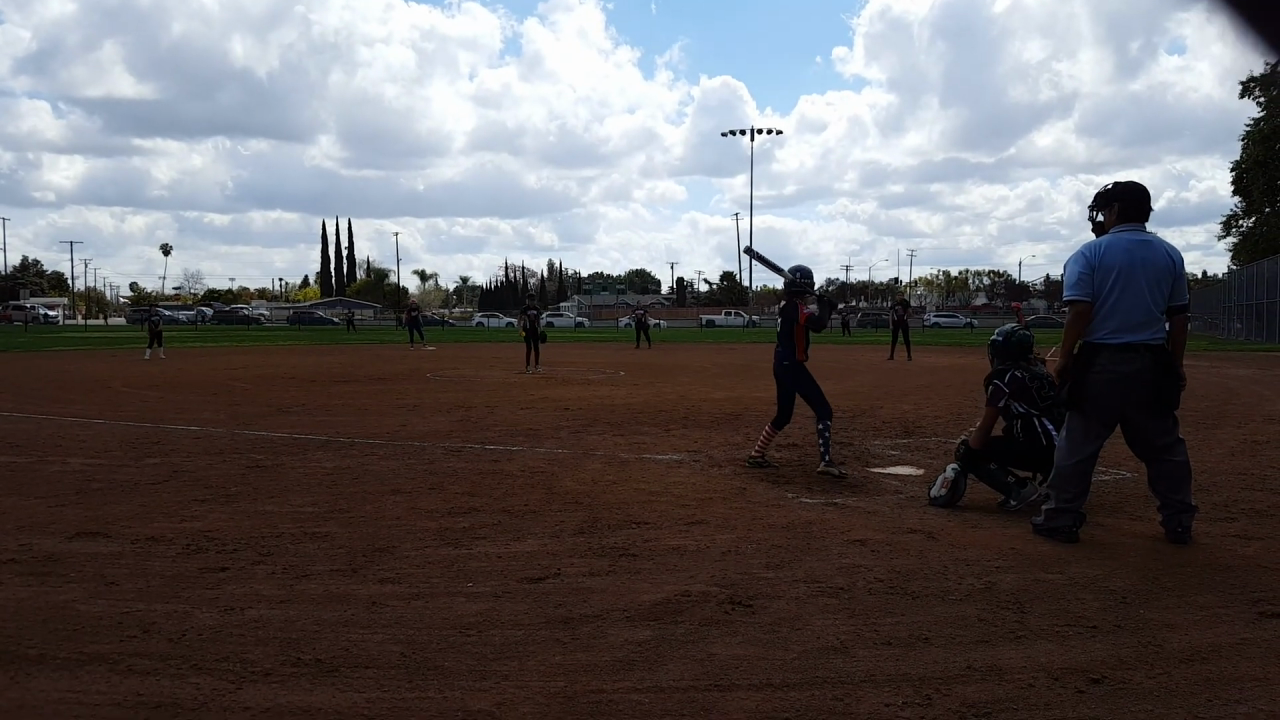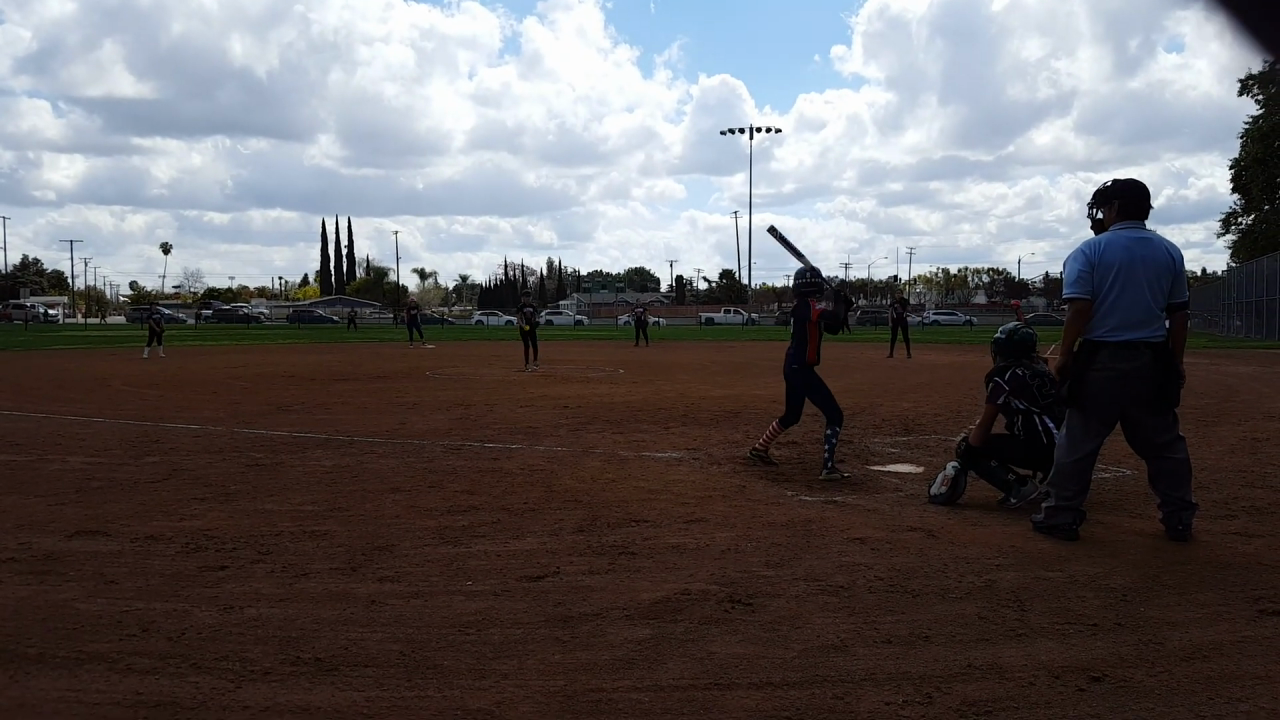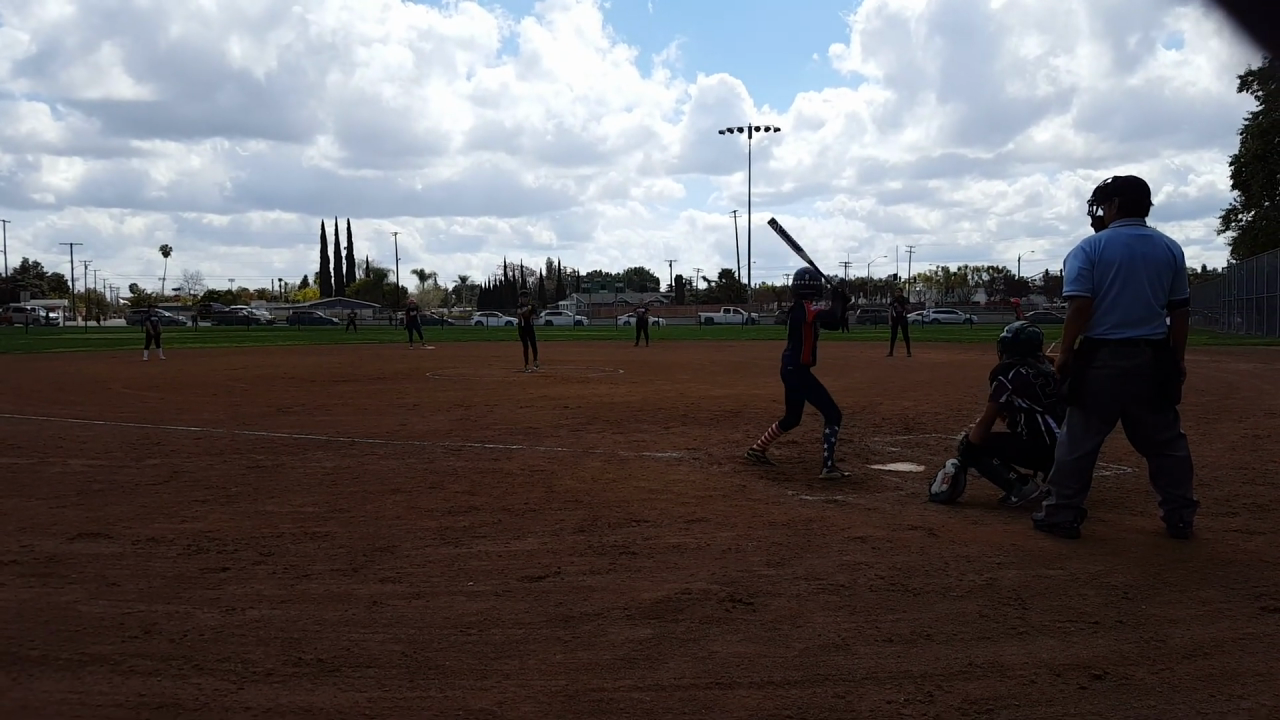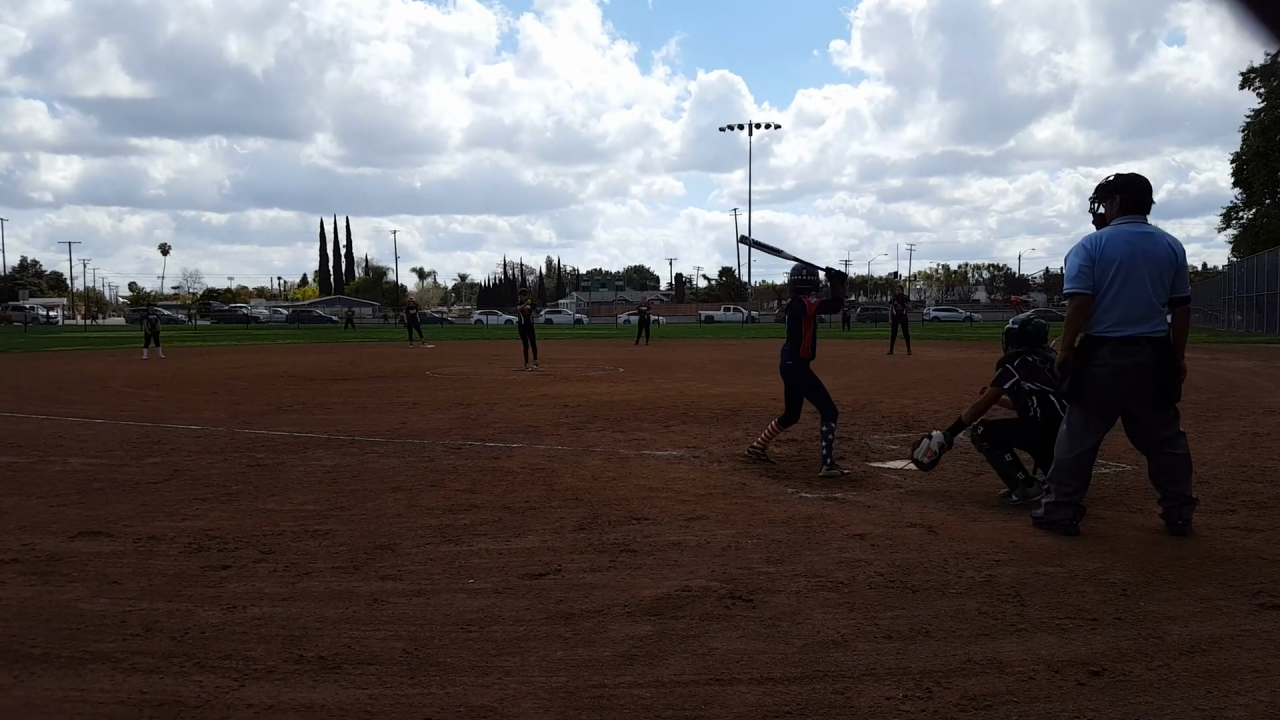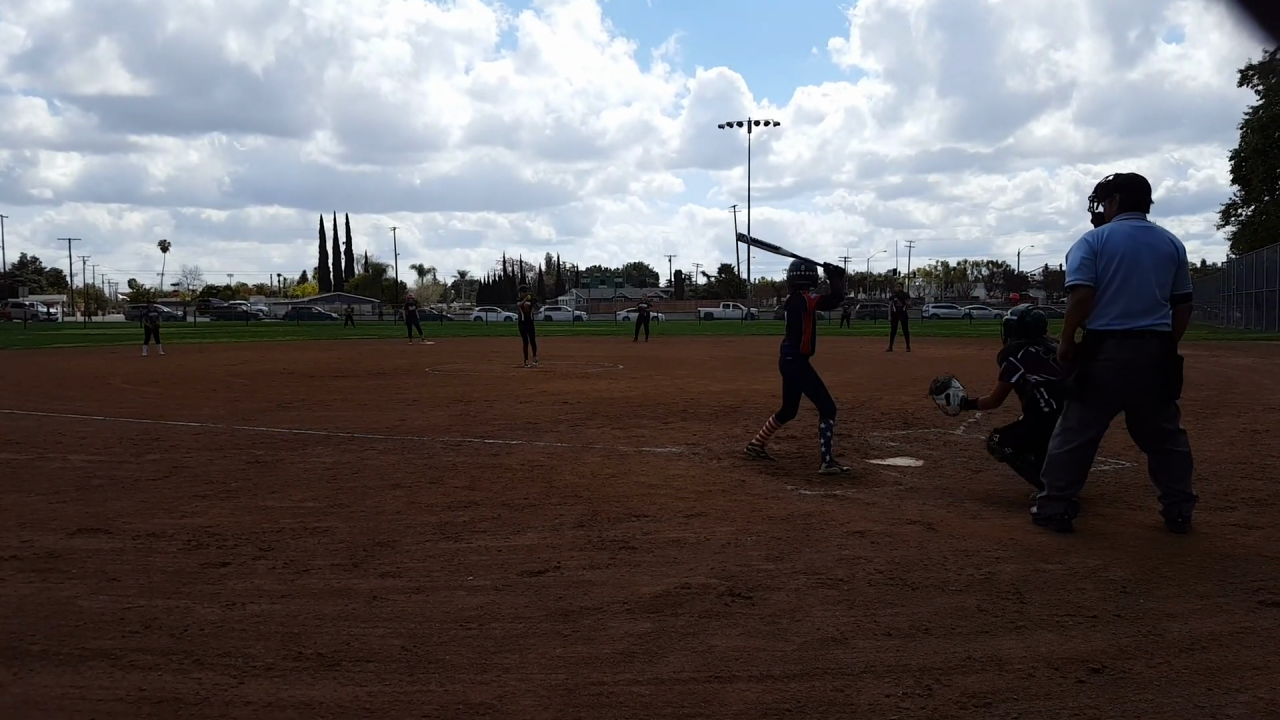
dt=0.3s
person 1, frame 1
left shoulder: (1091, 252)
right shoulder: (1170, 255)
left elbow: (1079, 311)
right elbow: (1178, 316)
left wrist: (1065, 358)
right wrist: (1176, 364)
left hip: (1101, 363)
right hip: (1152, 364)
left knee: (1078, 443)
right knee: (1164, 445)
left ankle: (1062, 519)
right ankle: (1179, 522)
person 1, frame 2
left shoulder: (1091, 249)
right shoulder: (1170, 252)
left elbow: (1079, 309)
right elbow: (1179, 314)
left wrist: (1065, 356)
right wrist: (1176, 361)
left hip: (1100, 361)
right hip: (1152, 361)
left knee: (1078, 440)
right knee: (1164, 442)
left ankle: (1062, 516)
right ankle: (1179, 519)
person 1, frame 3
left shoulder: (1091, 247)
right shoulder: (1170, 249)
left elbow: (1079, 307)
right elbow: (1179, 311)
left wrist: (1065, 353)
right wrist: (1177, 359)
left hip: (1101, 358)
right hip: (1153, 359)
left knee: (1079, 438)
right knee: (1165, 440)
left ankle: (1063, 514)
right ankle: (1180, 516)
person 1, frame 4
left shoulder: (1092, 244)
right shoulder: (1172, 246)
left elbow: (1080, 304)
right elbow: (1181, 309)
left wrist: (1066, 350)
right wrist: (1178, 356)
left hip: (1102, 356)
right hip: (1154, 356)
left knee: (1079, 435)
right knee: (1165, 437)
left ankle: (1062, 511)
right ankle: (1180, 514)
person 1, frame 5
left shoulder: (1095, 239)
right shoulder: (1172, 243)
left elbow: (1081, 296)
right elbow: (1183, 305)
left wrist: (1067, 341)
right wrist: (1167, 345)
left hip: (1105, 349)
right hip: (1155, 351)
left knee: (1076, 430)
right knee: (1165, 433)
left ankle: (1055, 506)
right ankle: (1179, 510)
person 2, frame 1
left shoulder: (787, 306)
right shoulder: (796, 307)
left elbow: (816, 327)
right elbow: (819, 324)
left wrist: (827, 308)
right wrist: (824, 305)
left hip: (782, 365)
right hip: (792, 366)
left knee: (782, 416)
right knee: (824, 410)
left ankle: (756, 455)
right ankle: (826, 462)
person 2, frame 2
left shoulder: (804, 307)
right shoulder: (808, 306)
left elbow: (833, 328)
right elbow: (835, 319)
left wrist: (843, 307)
right wrist: (839, 303)
left hip: (794, 368)
right hip: (802, 369)
left knee: (791, 416)
right knee: (835, 415)
left ankle: (760, 449)
right ankle: (828, 468)
person 2, frame 3
left shoulder: (802, 309)
right shoulder: (803, 308)
left elbow: (834, 324)
right elbow: (832, 319)
left wrist: (842, 303)
right wrist: (836, 298)
left hip: (792, 369)
right hip: (798, 370)
left knee: (791, 419)
right knee: (833, 414)
left ankle: (757, 450)
right ankle: (828, 466)
person 2, frame 4
left shoulder: (798, 303)
right shoulder: (803, 303)
left elbow: (832, 304)
right elbow: (835, 304)
left wrist: (839, 284)
right wrist: (834, 281)
left hip: (791, 365)
right hip: (797, 366)
left knee: (791, 415)
right knee: (829, 411)
left ankle: (757, 447)
right ankle: (828, 464)
person 2, frame 5
left shoulder: (795, 299)
right shoulder: (803, 298)
left elbow: (832, 300)
right elbow: (836, 298)
left wrist: (837, 279)
right wrist: (833, 275)
left hip: (790, 360)
right hip: (797, 361)
left knee: (788, 410)
right knee: (827, 408)
left ankle: (756, 445)
right ankle: (827, 462)
person 3, frame 1
left shoulder: (1002, 377)
right shoulder: (1038, 371)
left elbow: (984, 430)
left wrist: (961, 465)
left hip: (1039, 450)
left knee: (967, 450)
left ankle: (1019, 489)
person 3, frame 2
left shoulder: (1003, 375)
right shoulder: (1040, 369)
left elbow: (984, 426)
left wrist: (961, 463)
left hip: (1039, 449)
left knee: (968, 447)
left ankle: (1020, 487)
person 3, frame 3
left shoulder: (1008, 373)
right shoulder: (1048, 370)
left elbow: (985, 423)
left wrist: (960, 460)
left hip: (1039, 449)
left knee: (971, 445)
left ankle: (1021, 486)
person 3, frame 4
left shoulder: (1015, 363)
right shoulder: (1050, 359)
left elbow: (981, 405)
left wrist: (948, 434)
right wrist: (997, 398)
left hip: (1049, 429)
left knee: (983, 432)
left ankle: (1025, 486)
person 3, frame 5
left shoulder: (1018, 354)
right shoulder: (1052, 349)
left elbow: (993, 401)
left wrist: (965, 403)
left hip: (1057, 419)
left knee: (998, 441)
